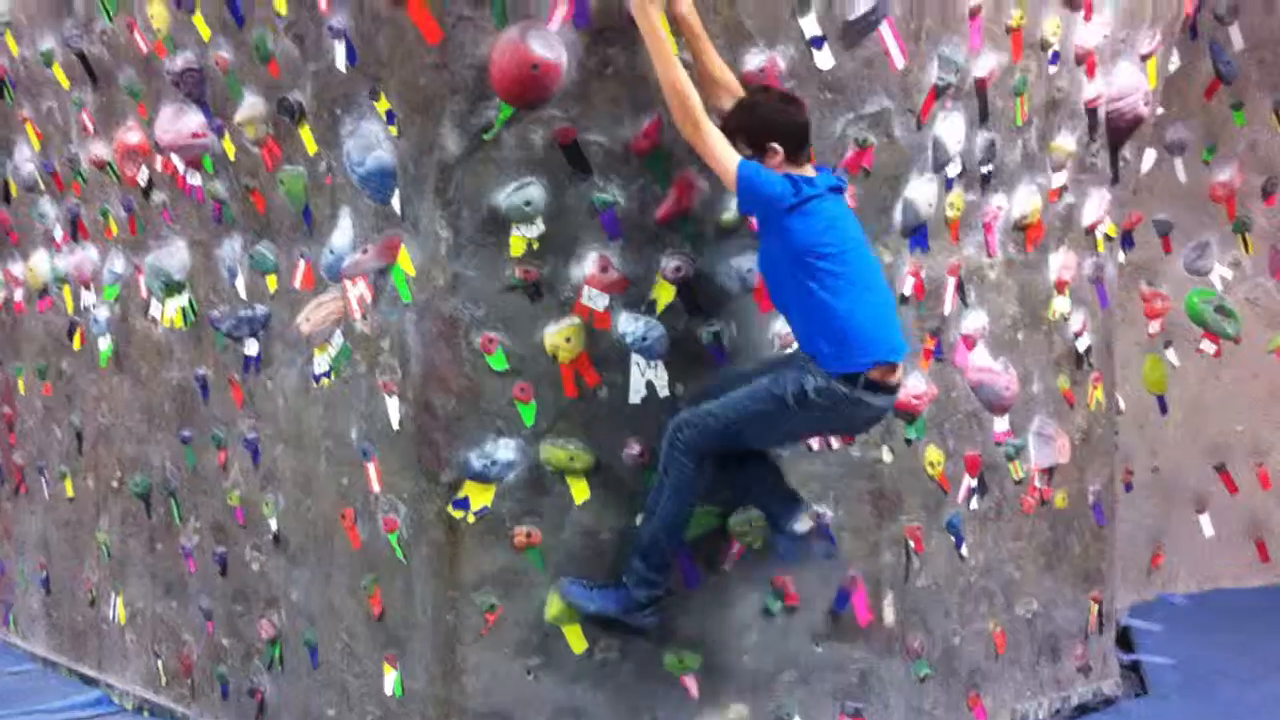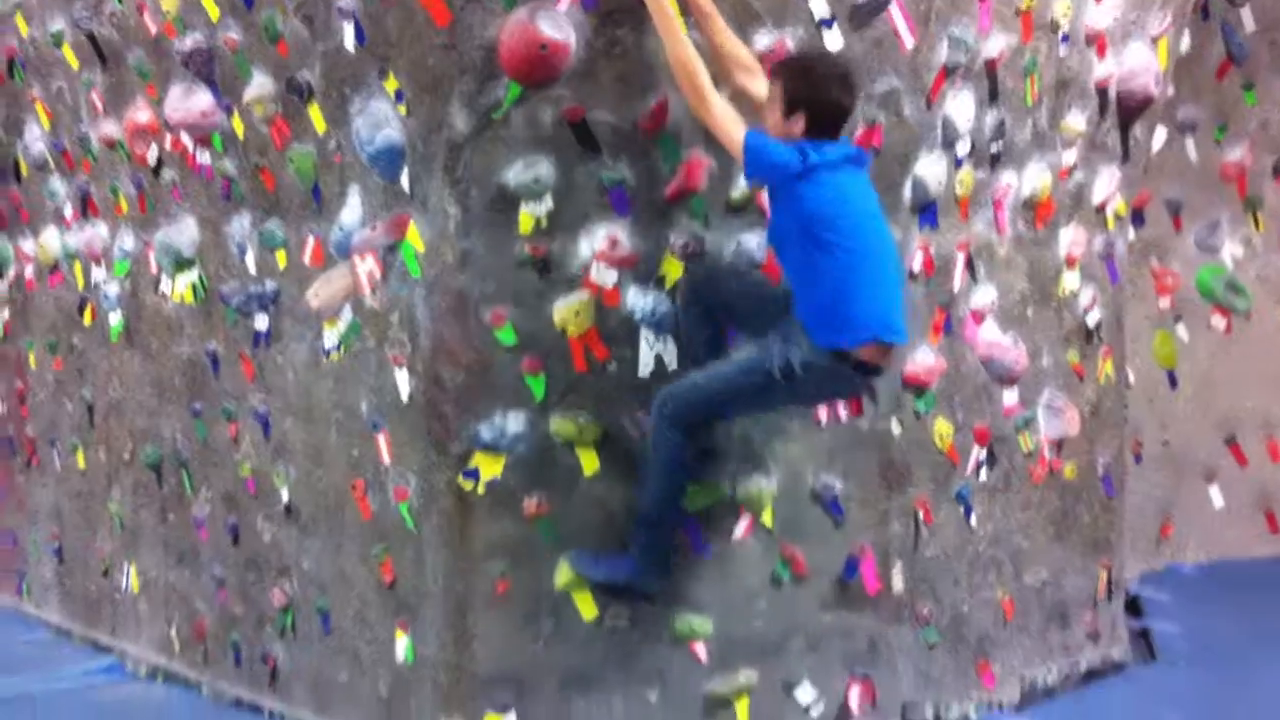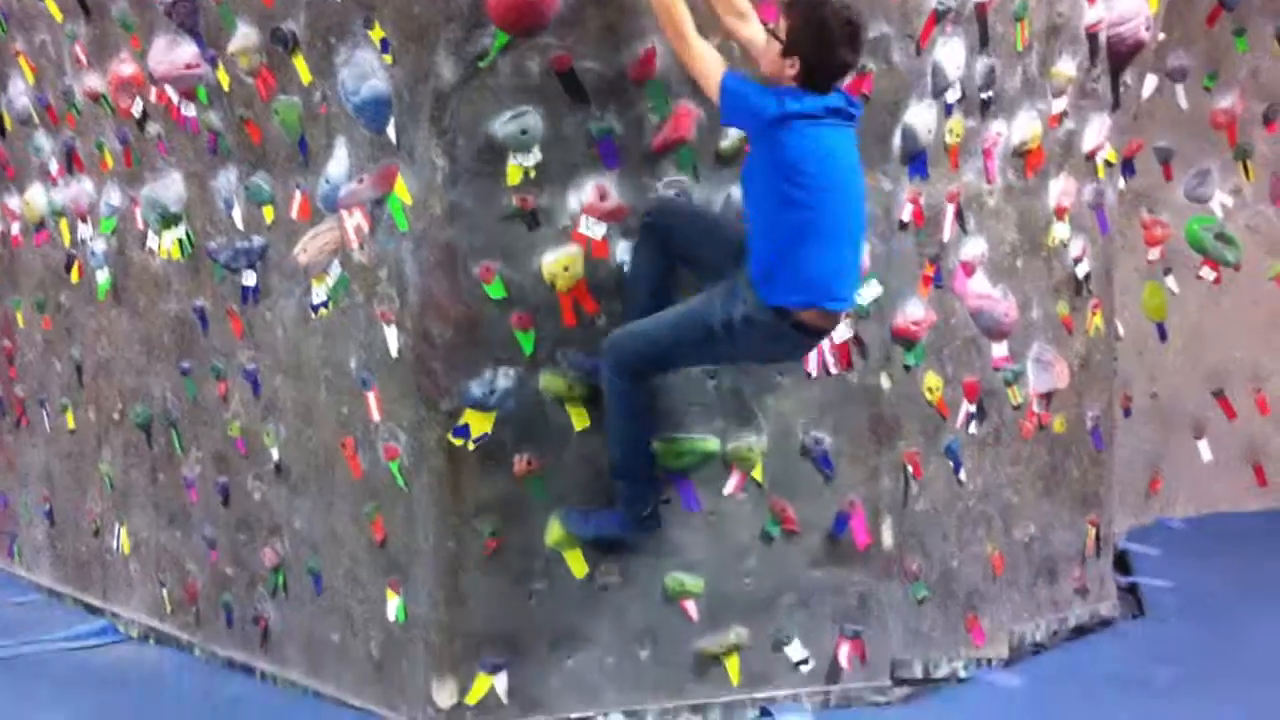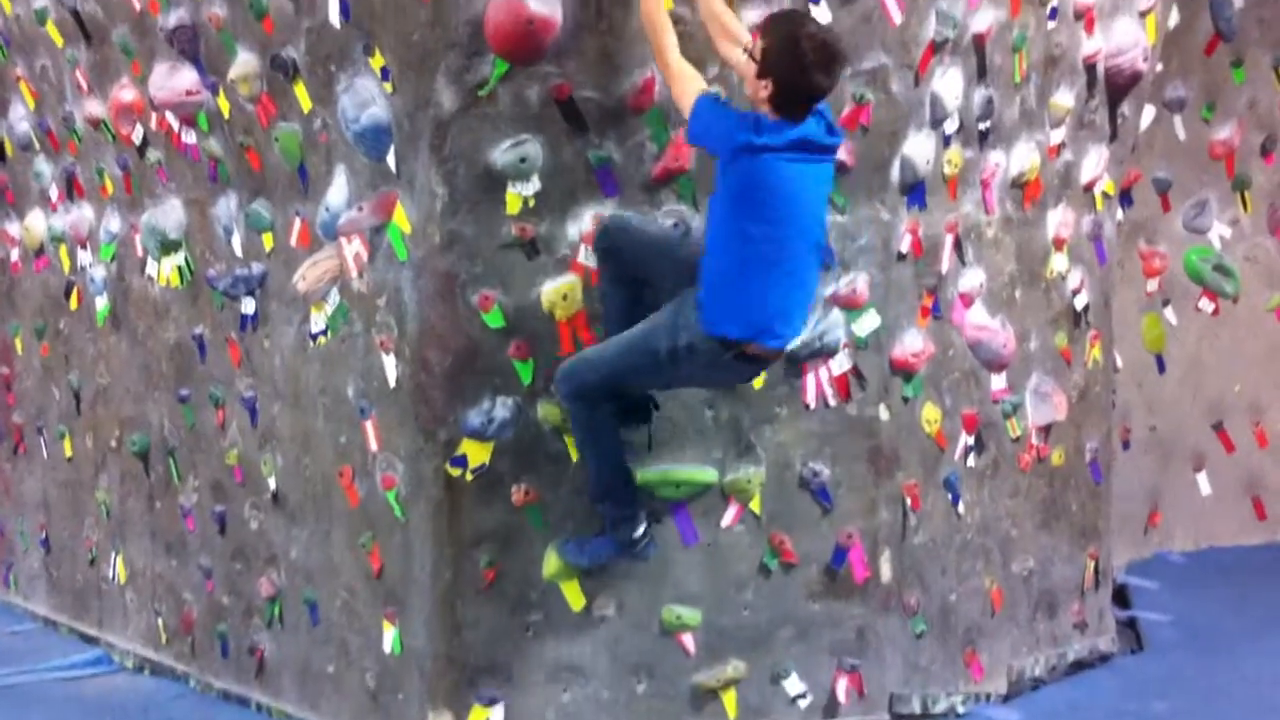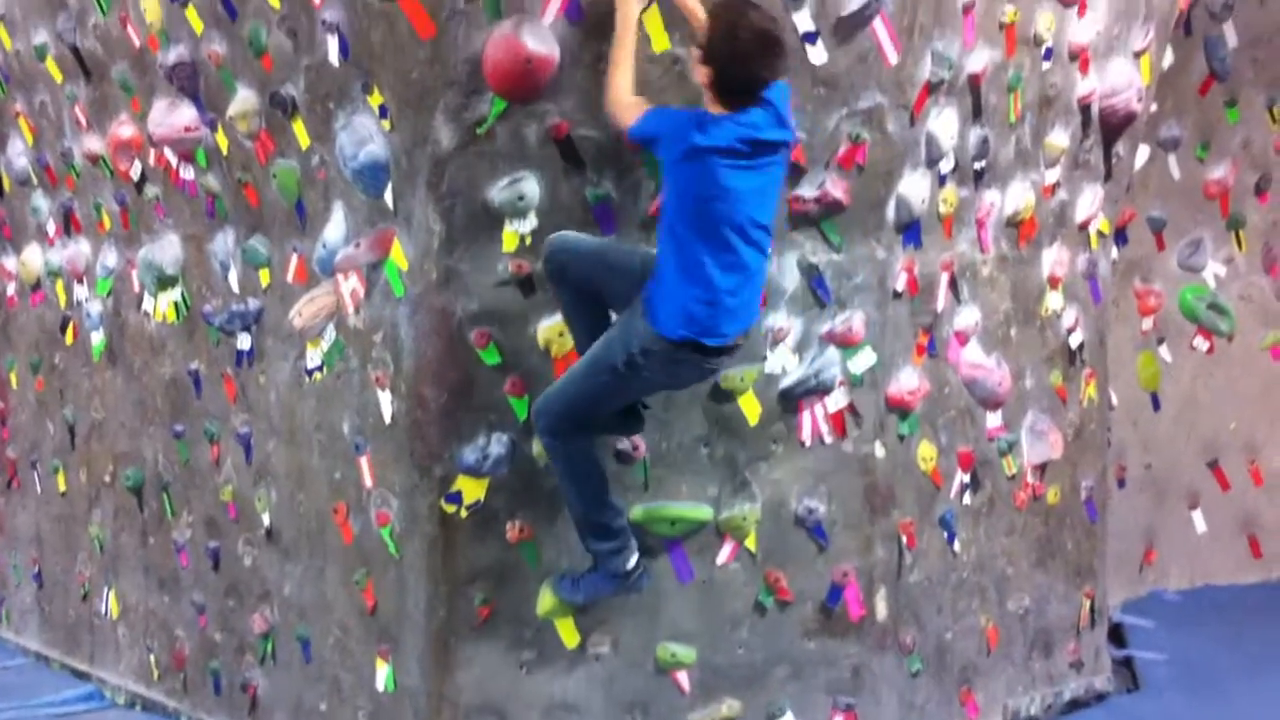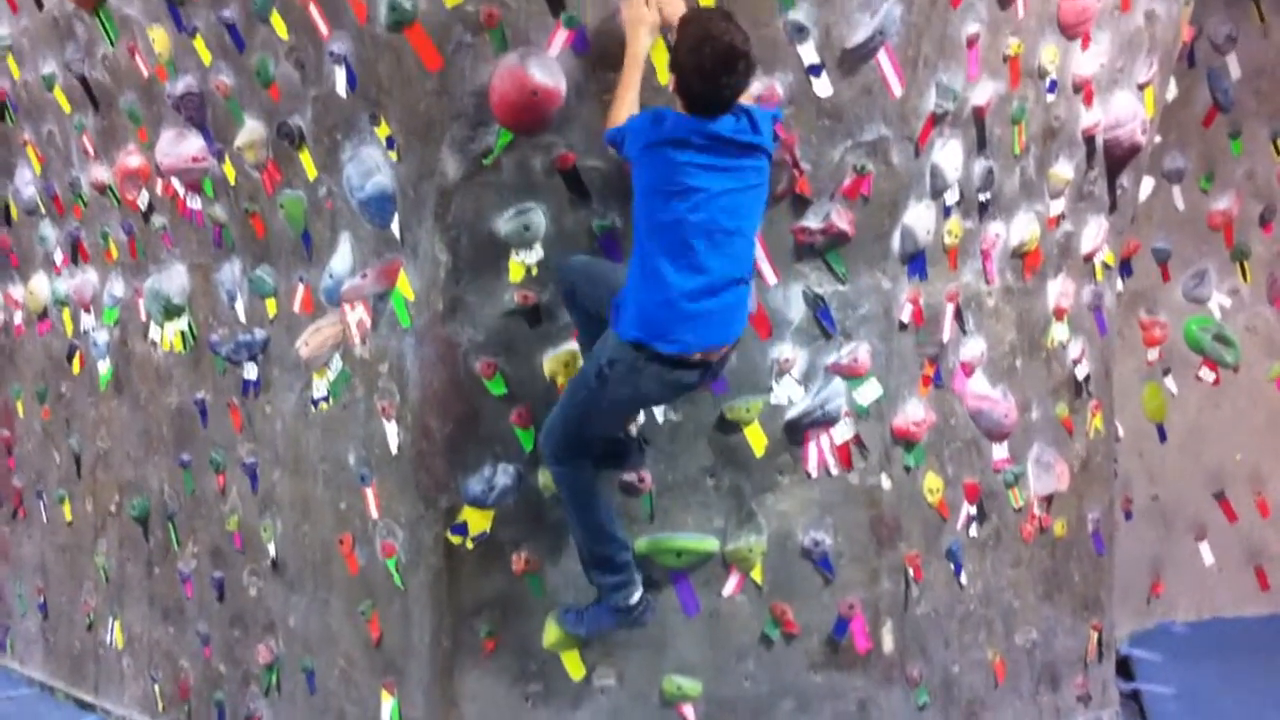
dt=0.2s
person 1, frame 1
left shoulder: (781, 197)
right shoulder: (813, 185)
left elbow: (695, 125)
right elbow: (730, 100)
left hip: (850, 385)
right hip: (858, 377)
left knee: (689, 436)
right knee: (712, 405)
left ankle: (638, 594)
right ankle: (790, 514)
person 1, frame 2
left shoulder: (796, 167)
right shoulder: (835, 157)
left elbow: (705, 101)
right elbow: (748, 73)
left hip: (837, 357)
right hip: (832, 333)
left knee: (675, 410)
right knee: (701, 283)
left ankle: (647, 559)
right ankle: (694, 443)
person 1, frame 3
left shoulder: (776, 113)
right shoulder: (825, 103)
left hip: (781, 314)
right hip: (784, 276)
left knee: (622, 359)
right knee: (661, 220)
left ankle: (634, 509)
right ankle: (632, 368)
person 1, frame 4
left shoulder: (744, 139)
right shoulder: (816, 127)
left elbow: (669, 59)
left hip: (722, 338)
right hip: (757, 307)
left knee: (577, 385)
right knee: (615, 235)
left ankle: (625, 529)
right ankle: (623, 393)
person 1, frame 5
left shoulder: (691, 136)
right shoulder: (775, 114)
left elbow: (619, 100)
right elbow: (734, 57)
left hip: (677, 336)
right hip: (711, 309)
left knee: (554, 419)
right knee: (563, 253)
left ankle: (617, 561)
right ankle: (613, 398)
person 1, frame 6
left shoulder: (655, 135)
right shoulder: (758, 132)
left elbow: (617, 119)
right elbow: (731, 84)
left hip: (653, 349)
right hip: (716, 347)
left knee: (562, 447)
right knee: (575, 274)
left ankle: (622, 593)
right ankle: (615, 436)
